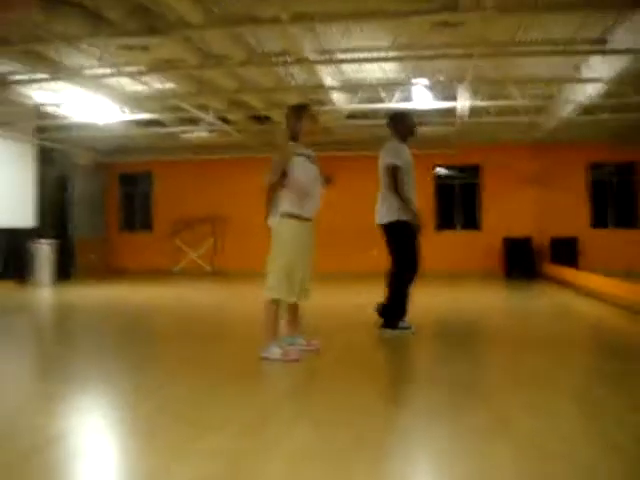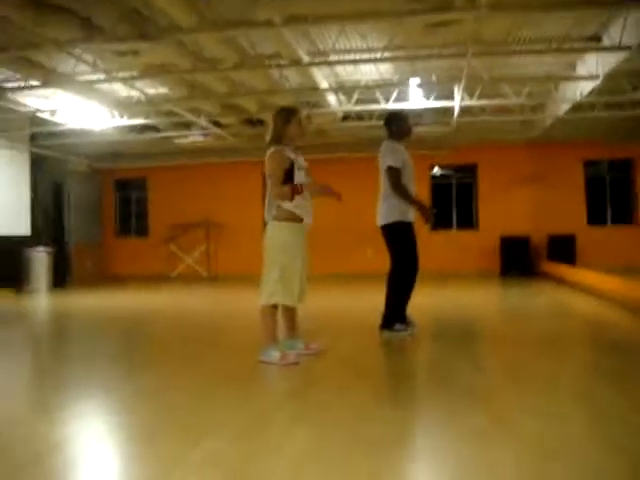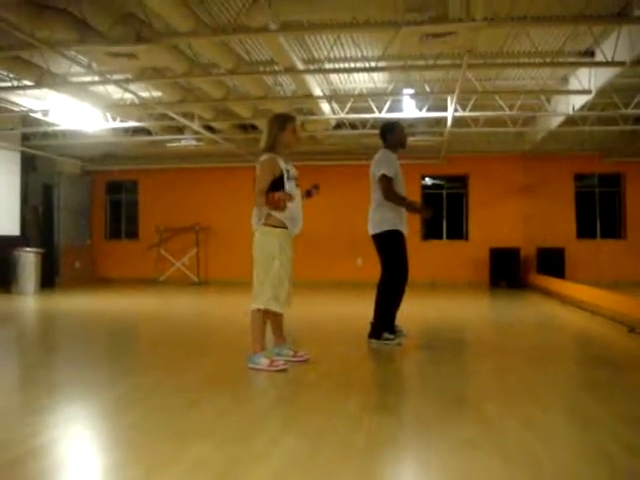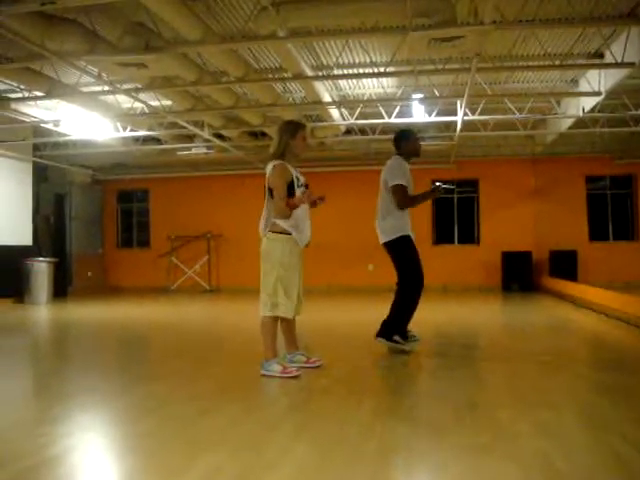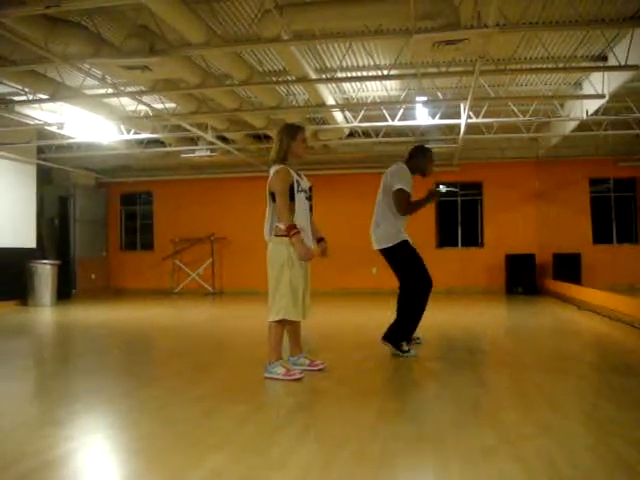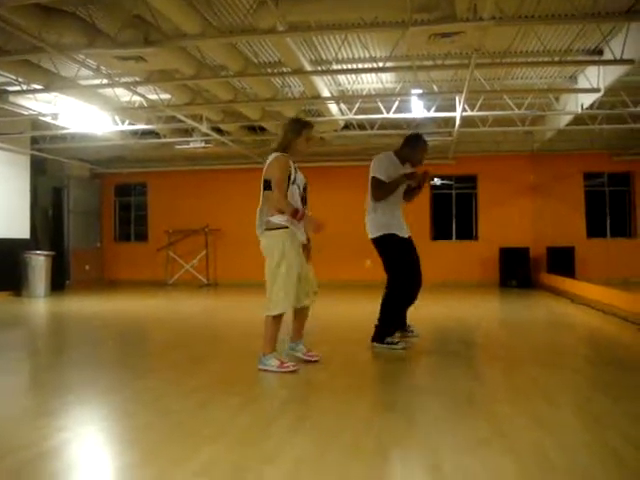
dt=0.7s
person 1, frame 1
left shoulder: (308, 154)
right shoulder: (288, 151)
right elbow: (271, 179)
left wrist: (324, 180)
right wrist: (286, 184)
left hip: (305, 225)
right hip: (289, 224)
left knee: (297, 284)
right knee: (279, 283)
left ankle: (294, 335)
right ankle: (271, 344)
person 1, frame 2
left shoulder: (294, 155)
right shoulder: (277, 154)
right elbow: (275, 191)
left wrist: (320, 190)
right wrist: (306, 188)
left hip: (297, 228)
right hip: (282, 228)
left knee: (292, 286)
right knee: (275, 285)
left ankle: (292, 339)
right ankle: (269, 347)
person 1, frame 3
left shoulder: (284, 164)
right shoulder: (269, 162)
right elbow: (258, 198)
left wrist: (309, 193)
right wrist: (278, 198)
left hip: (283, 235)
right hip: (271, 234)
left knee: (278, 293)
right knee: (266, 292)
left ankle: (280, 346)
right ankle: (257, 353)
person 1, frame 4
left shoulder: (292, 171)
right shoulder: (279, 168)
right elbow: (278, 208)
left wrist: (312, 202)
right wrist: (298, 201)
left hip: (292, 241)
right hip: (278, 241)
left knee: (289, 299)
right knee: (274, 298)
left ankle: (293, 353)
right ankle: (269, 360)
person 1, frame 5
left shoulder: (296, 175)
right shoulder: (280, 173)
right elbow: (283, 214)
left wrist: (319, 239)
right wrist: (298, 242)
left hip: (297, 244)
right hip: (285, 244)
left knee: (296, 303)
right knee: (283, 303)
left ankle: (296, 356)
right ankle: (273, 363)
person 1, frame 6
left shoulder: (292, 165)
right shoulder: (279, 161)
right elbow: (280, 203)
left wrist: (305, 237)
right wrist: (307, 219)
left hip: (292, 236)
right hip: (278, 235)
left knee: (305, 291)
right knee: (281, 296)
left ankle: (296, 343)
right ankle: (267, 356)
person 2, frame 1
left shoulder: (401, 149)
right shoulder: (394, 148)
right elbow: (393, 184)
left wrist: (412, 214)
right wrist: (413, 212)
left hip: (402, 216)
right hip: (396, 217)
left knee: (406, 264)
right knee: (404, 265)
left ankle: (390, 311)
right ankle: (392, 317)
person 2, frame 2
left shoulder: (397, 149)
right shoulder: (391, 149)
right elbow: (395, 185)
left wrist: (419, 207)
right wrist: (421, 206)
left hip: (401, 217)
right hip: (395, 217)
left knee: (407, 266)
right knee: (403, 267)
left ankle: (398, 316)
right ankle: (390, 321)
person 2, frame 3
left shoulder: (390, 159)
right shoulder: (385, 157)
right elbow: (388, 193)
left wrist: (412, 207)
right wrist: (416, 207)
left hip: (392, 225)
right hip: (386, 226)
left knee: (398, 275)
right knee: (393, 276)
left ankle: (386, 325)
right ankle: (379, 330)
person 2, frame 4
left shoulder: (398, 166)
right shoulder: (397, 166)
right elbow: (402, 202)
left wrist: (425, 195)
right wrist: (430, 194)
left hip: (397, 231)
right hip: (395, 233)
left knee: (410, 280)
right knee: (413, 281)
left ankle: (399, 330)
right ankle: (389, 331)
person 2, frame 5
left shoulder: (398, 172)
right shoulder: (401, 172)
right elbow: (404, 208)
left wrist: (424, 199)
right wrist: (428, 199)
left hip: (389, 237)
right hip: (391, 238)
left knee: (411, 285)
right knee: (422, 284)
left ankle: (402, 334)
right ankle: (396, 336)
person 2, frame 6
left shoulder: (405, 167)
right shoulder: (382, 161)
right elbow: (376, 195)
left wrist: (419, 184)
right wrist: (403, 179)
left hip: (399, 230)
right hip: (382, 230)
left knee: (413, 277)
right knee: (399, 280)
left ankle: (398, 322)
right ankle: (382, 334)
